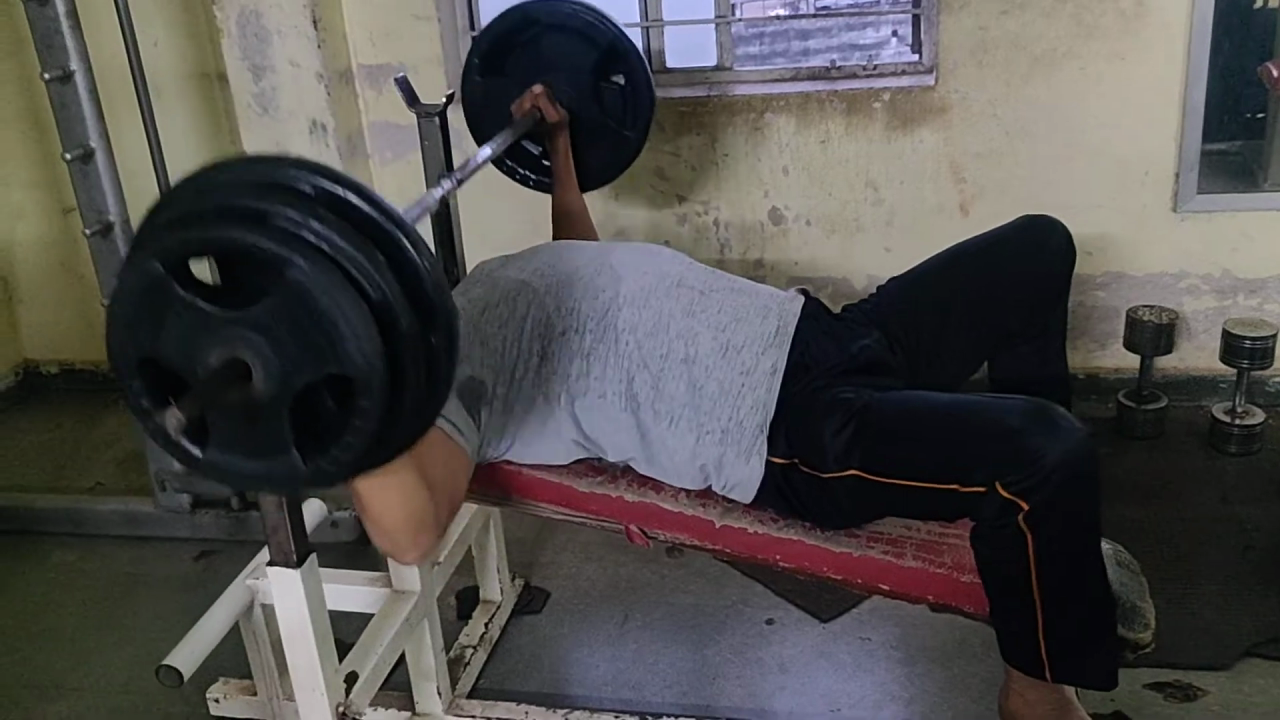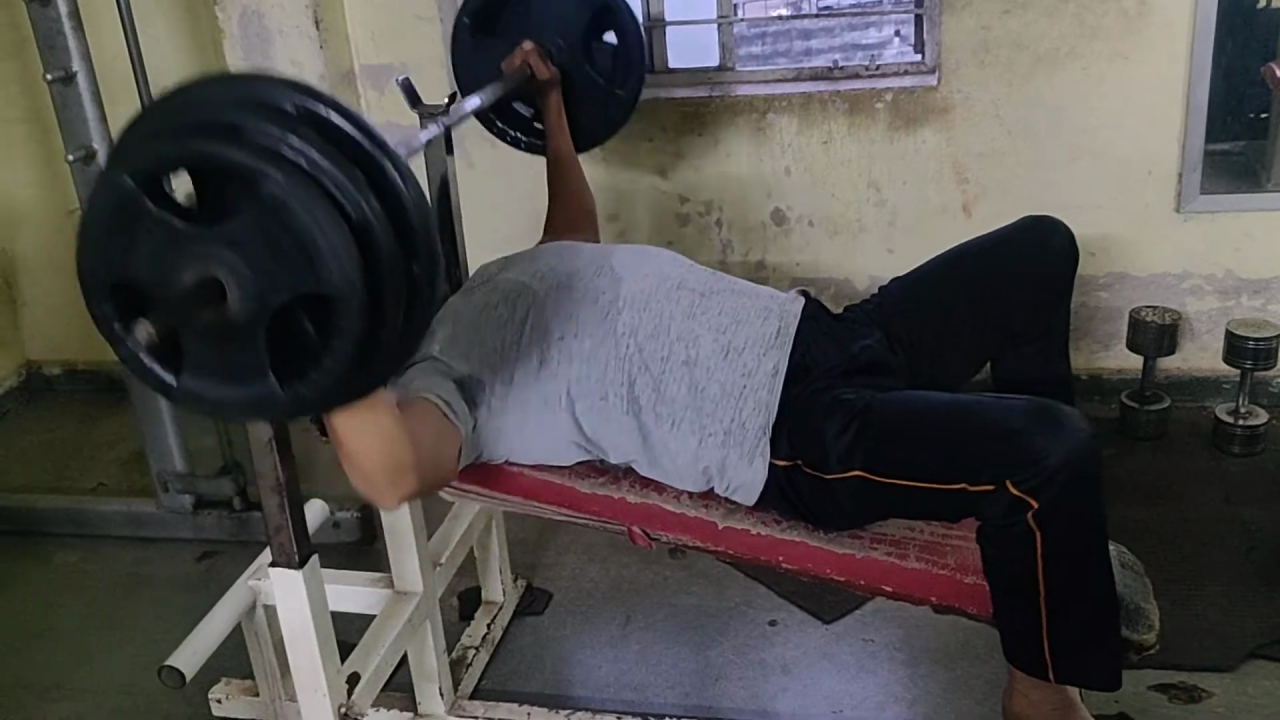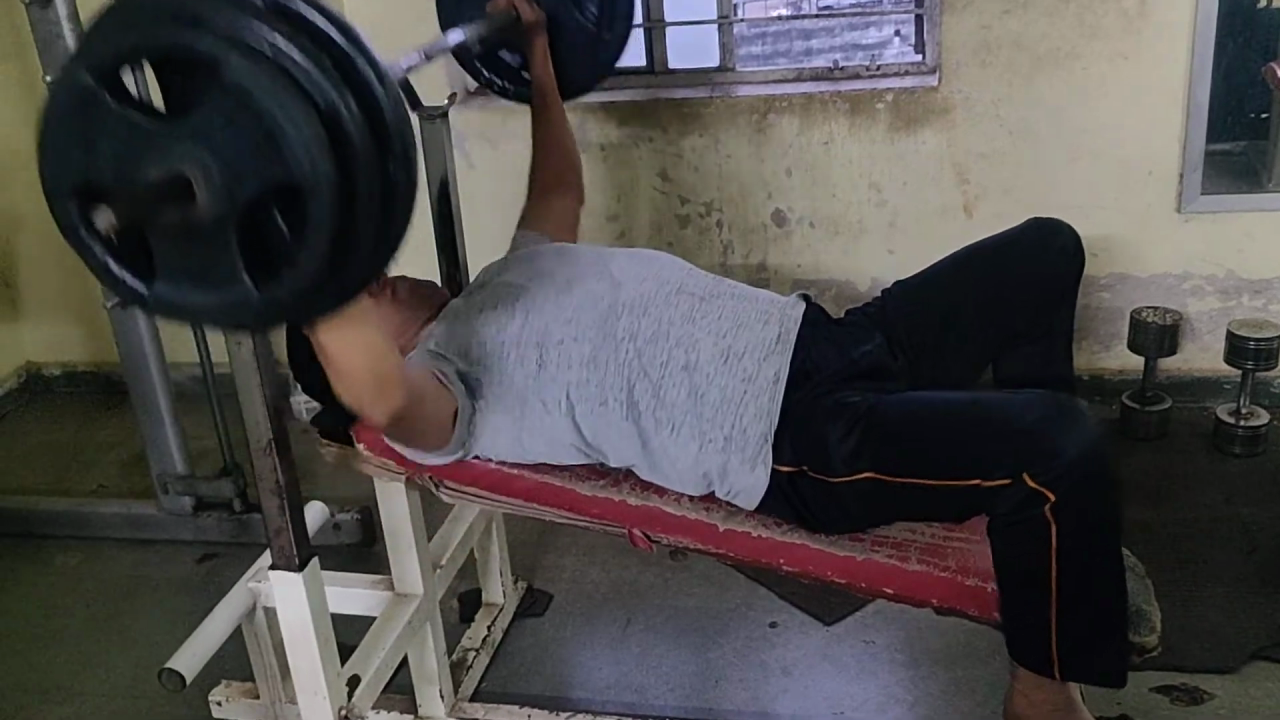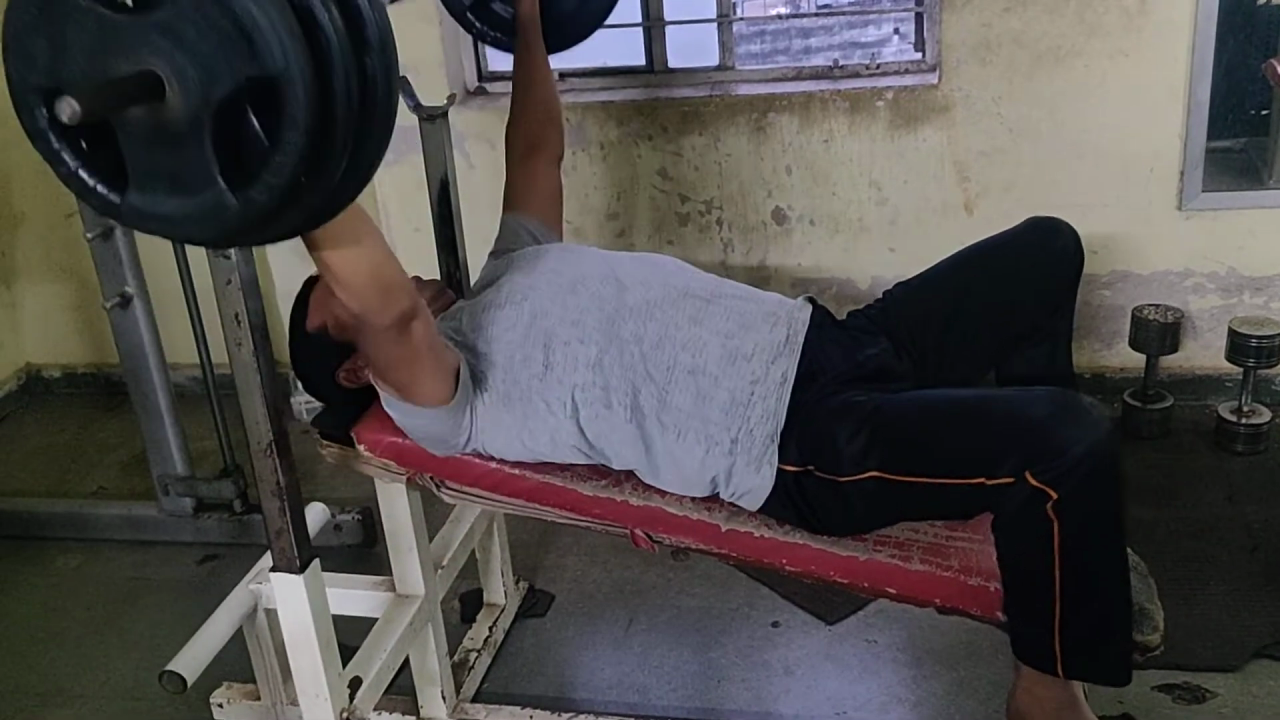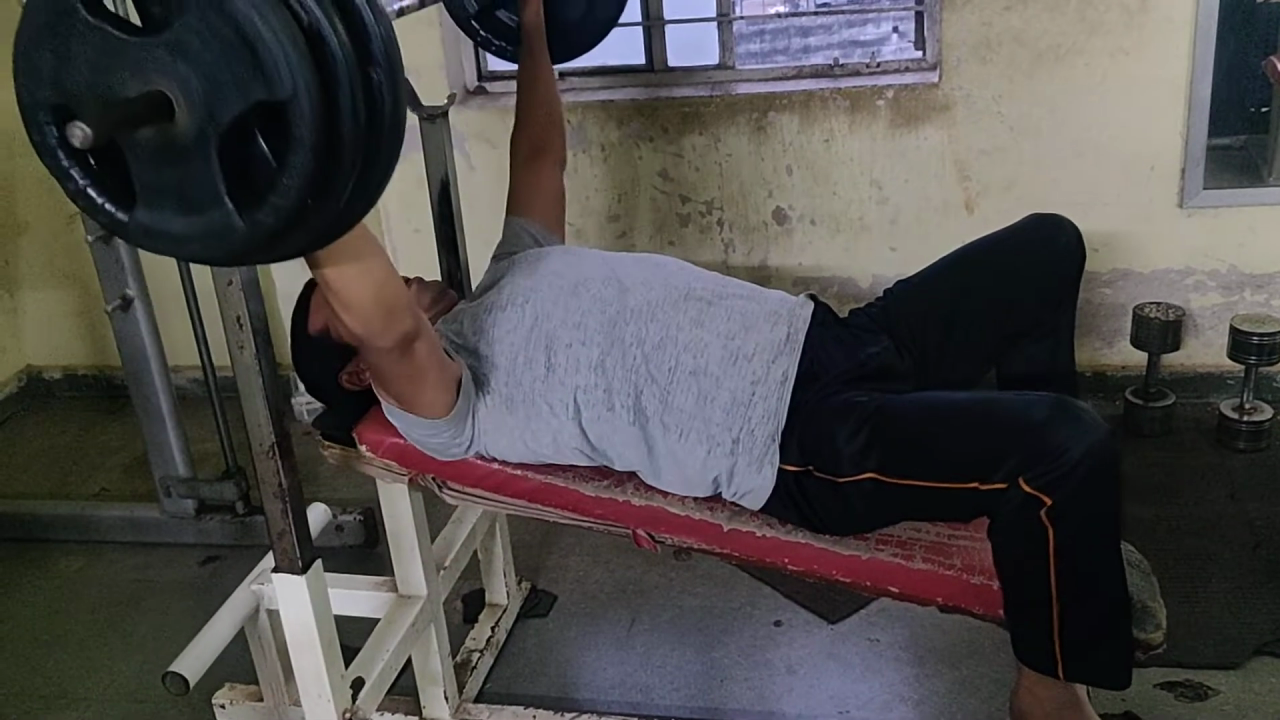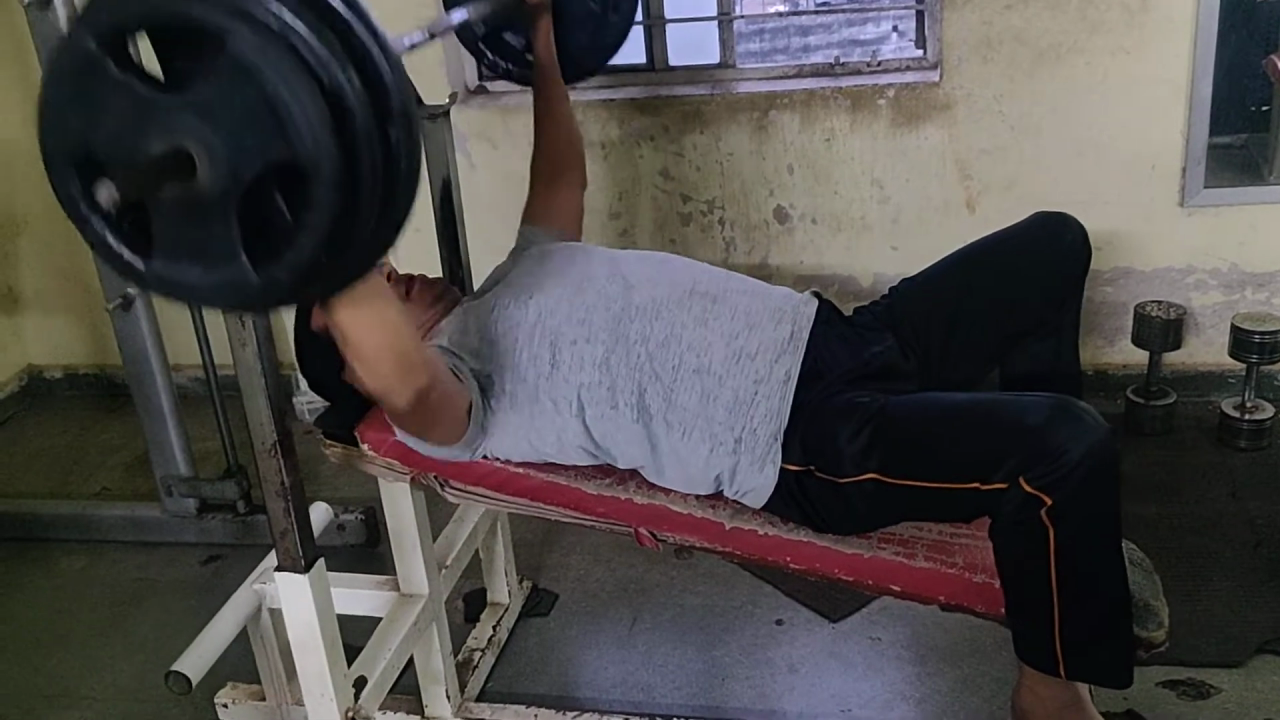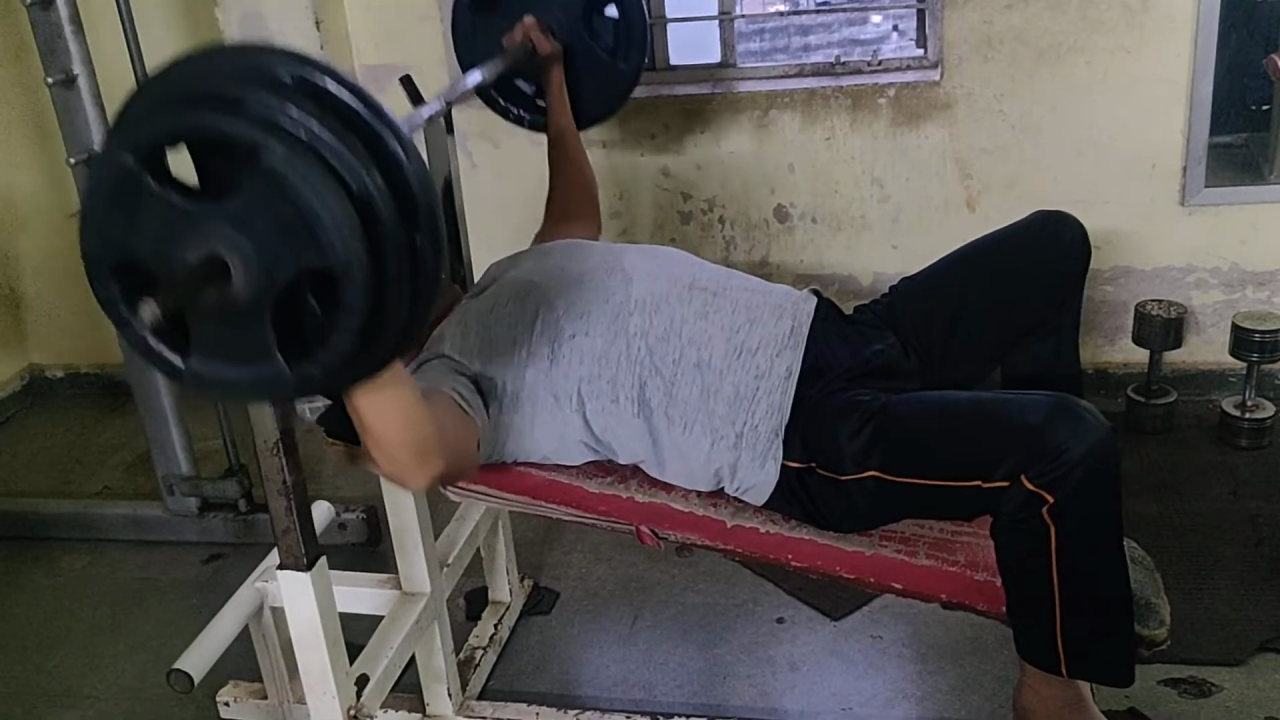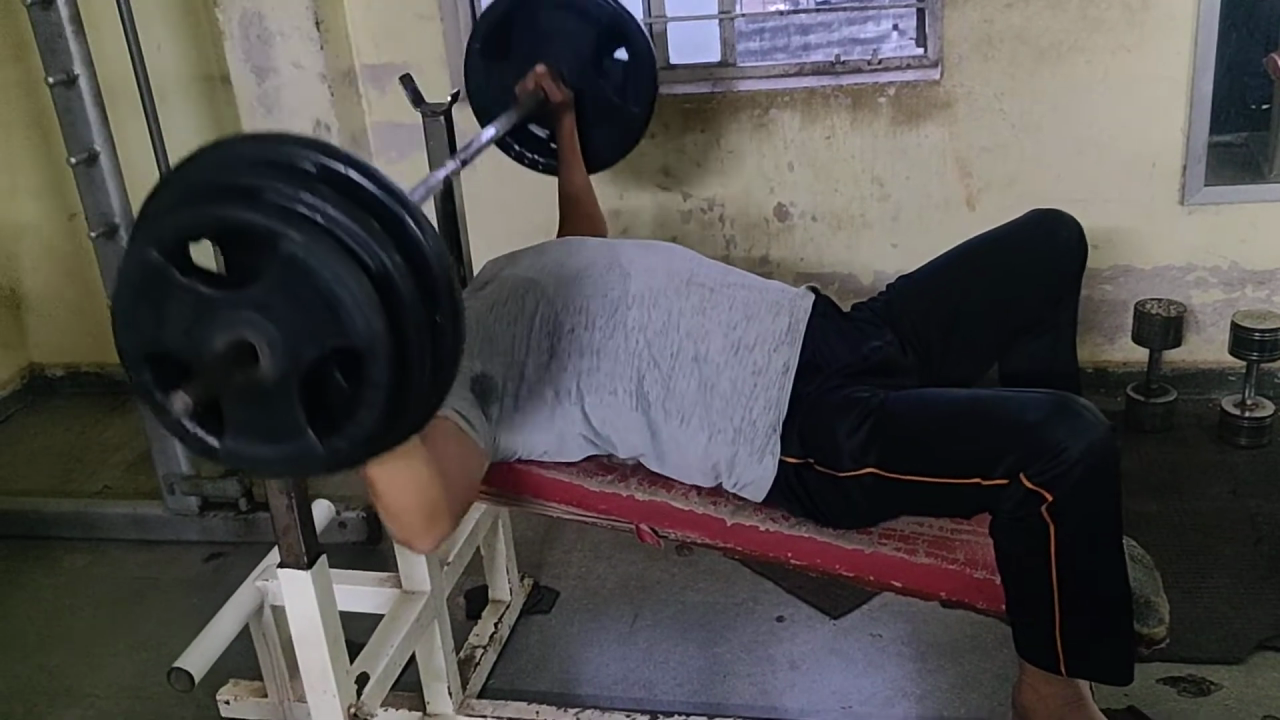
dt=0.2s
person 1, frame 1
left shoulder: (480, 292)
left elbow: (578, 274)
right elbow: (412, 530)
left wrist: (558, 139)
left hip: (818, 340)
right hip: (797, 433)
left knee: (1037, 248)
right knee: (1051, 451)
left ankle: (1040, 528)
person 1, frame 2
left shoulder: (485, 293)
right shoulder: (435, 376)
left elbow: (575, 246)
right elbow: (393, 476)
left wrist: (550, 101)
left hip: (822, 339)
right hip: (800, 435)
left knee: (1039, 247)
right knee: (1055, 450)
left ankle: (1041, 524)
person 1, frame 3
left shoulder: (500, 288)
right shoulder: (432, 374)
left elbow: (560, 195)
right elbow: (378, 396)
left hip: (825, 345)
right hip: (804, 438)
left knee: (1045, 250)
right knee: (1065, 441)
left ankle: (1044, 519)
person 1, frame 4
left shoulder: (504, 284)
right shoulder: (435, 395)
left elbow: (538, 154)
right elbow: (381, 303)
left hip: (826, 348)
right hip: (804, 441)
left knee: (1045, 249)
right knee: (1072, 440)
left ankle: (1045, 517)
person 1, frame 5
left shoulder: (506, 288)
right shoulder: (438, 399)
left elbow: (540, 162)
right elbow: (384, 319)
left hip: (828, 345)
right hip: (807, 442)
left knee: (1047, 245)
right knee: (1070, 444)
left ankle: (1049, 528)
person 1, frame 6
left shoulder: (510, 289)
right shoulder: (445, 384)
left elbow: (562, 183)
right elbow: (398, 378)
left hip: (833, 343)
right hip: (811, 440)
left knee: (1051, 245)
right knee: (1071, 446)
left ankle: (1053, 529)
person 1, frame 7
left shoulder: (507, 291)
right shoulder: (443, 377)
left elbow: (579, 217)
right elbow: (418, 462)
left wrist: (552, 78)
left hip: (835, 339)
right hip: (812, 436)
left knee: (1052, 242)
right knee: (1072, 442)
left ankle: (1055, 530)
person 1, frame 8
left shoulder: (490, 291)
right shoulder: (443, 382)
left elbow: (586, 252)
right elbow: (428, 517)
left wrist: (562, 121)
left hip: (828, 336)
right hip: (807, 432)
left knee: (1049, 241)
right knee: (1072, 442)
left ankle: (1057, 530)
